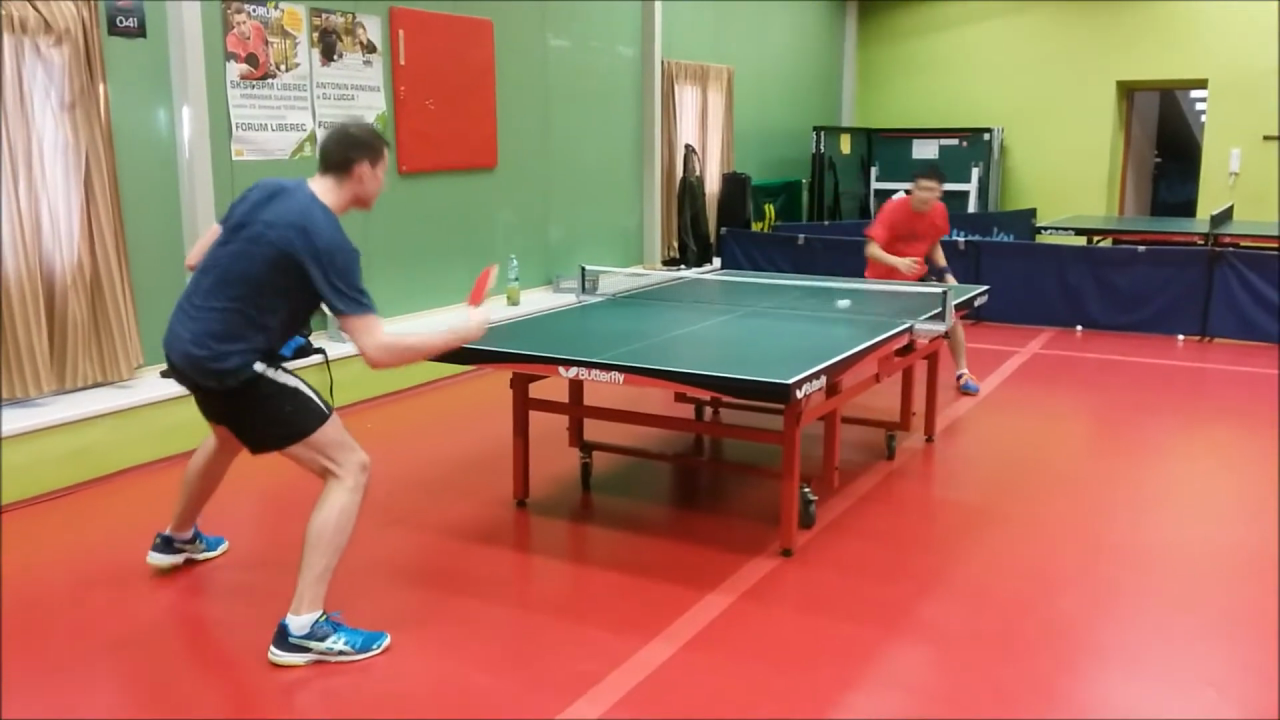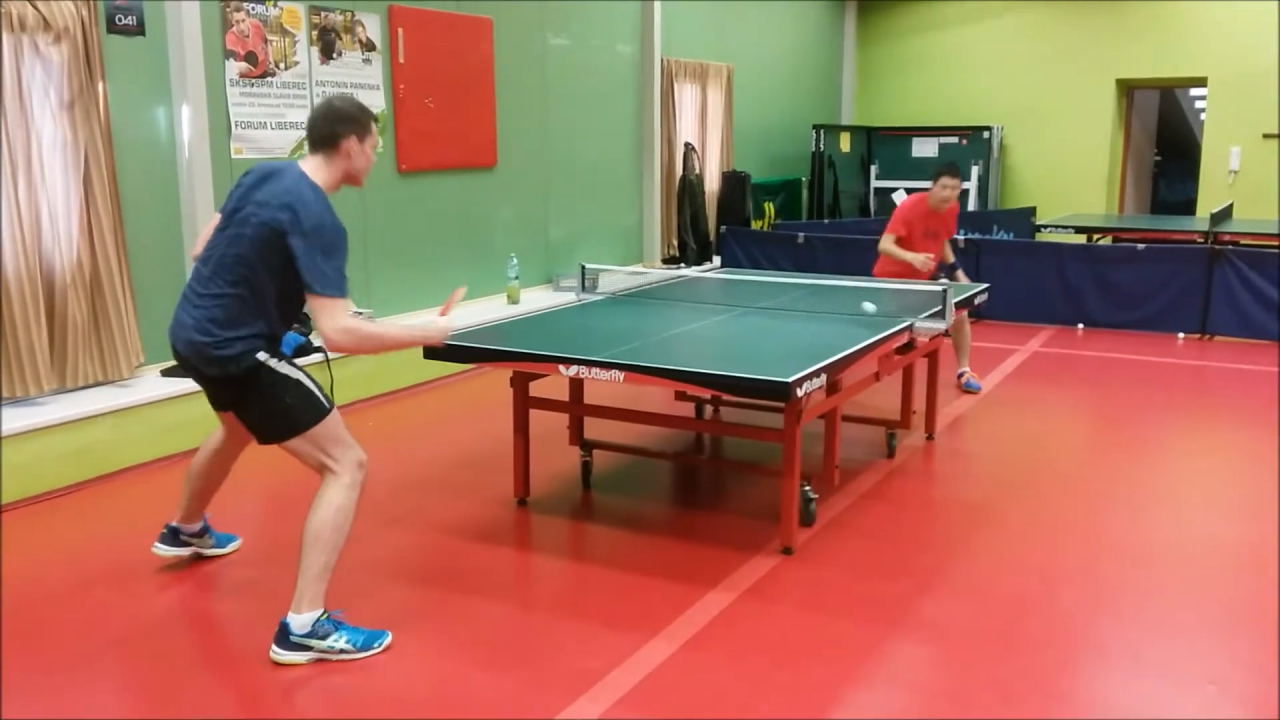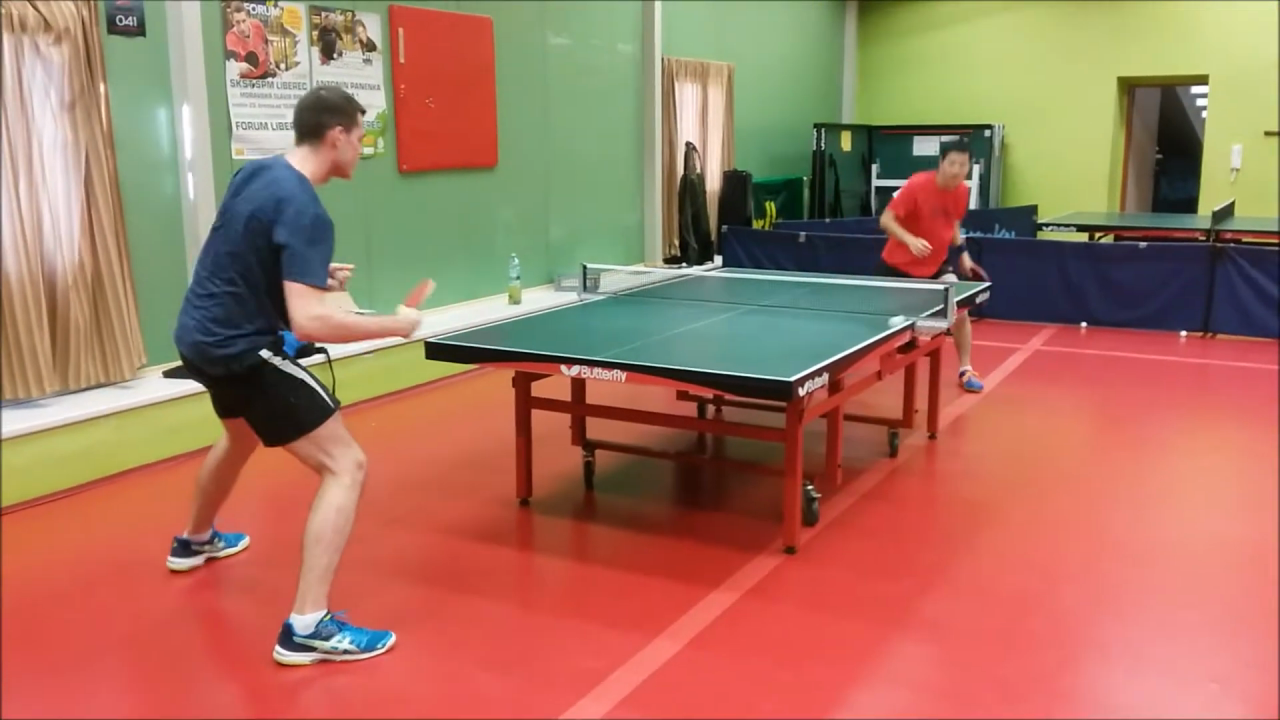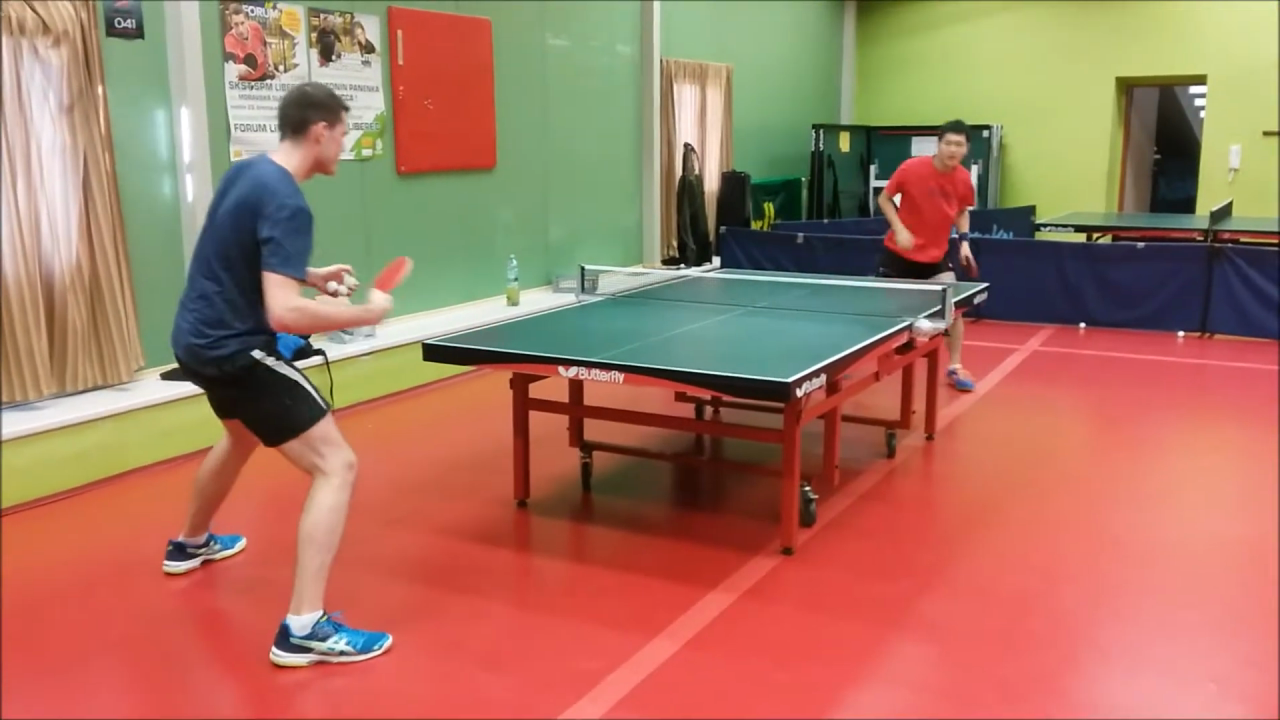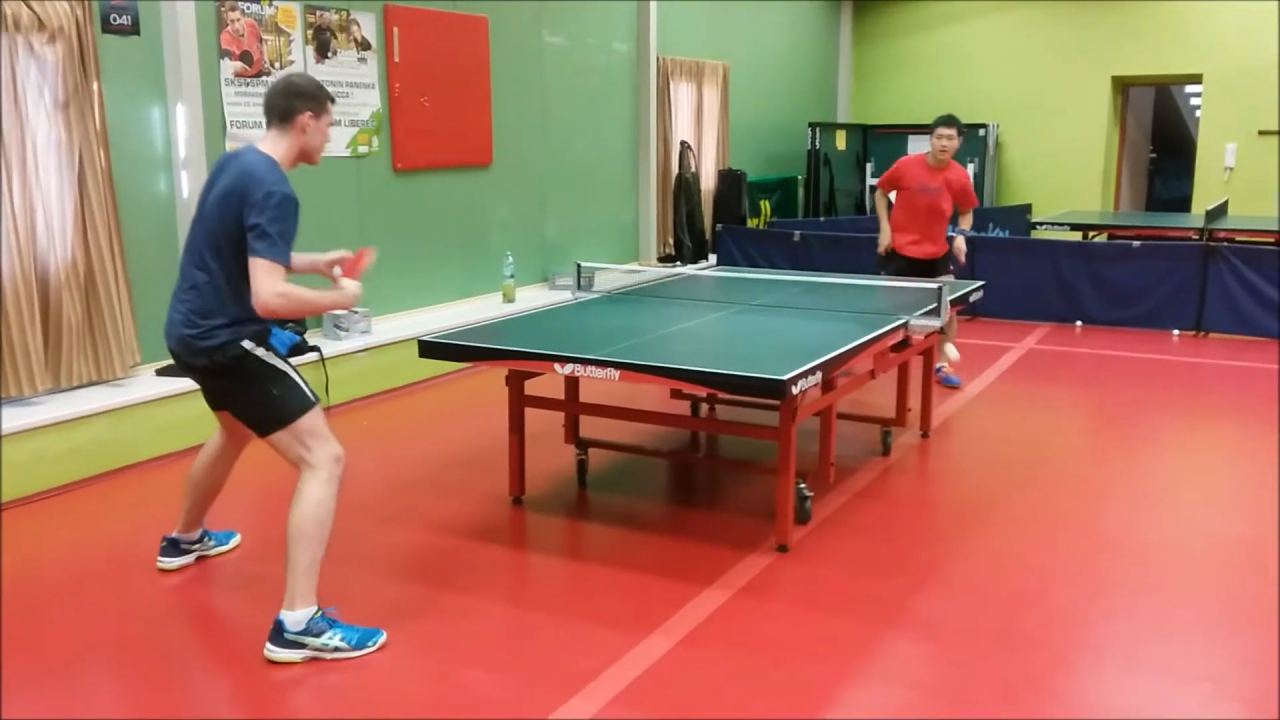
dt=0.1s
person 1, frame 1
left shoulder: (266, 190)
right shoulder: (329, 244)
left elbow: (197, 259)
right elbow: (379, 351)
right wrist: (467, 330)
left hip: (185, 344)
right hip: (228, 364)
left knee: (230, 435)
right knee: (349, 468)
left ankle: (176, 538)
right ankle: (301, 628)
person 1, frame 2
left shoulder: (262, 174)
right shoulder: (319, 222)
left elbow: (203, 249)
right elbow: (337, 334)
right wrist: (426, 333)
left hip: (192, 333)
right hip: (235, 351)
left knee: (235, 432)
right knee: (345, 465)
left ankle: (183, 530)
right ankle: (302, 626)
person 1, frame 3
left shoulder: (254, 171)
right shoulder: (304, 212)
right elbow: (309, 322)
left wrist: (309, 274)
right wrist: (397, 324)
left hip: (198, 336)
right hip: (240, 350)
left knee: (242, 438)
right knee: (345, 465)
left ankle: (195, 540)
right ankle: (306, 627)
person 1, frame 4
left shoulder: (245, 172)
right shoulder: (286, 204)
right elbow: (284, 314)
left wrist: (315, 275)
right wrist: (365, 312)
left hip: (196, 338)
right hip: (236, 349)
left knee: (242, 437)
right knee: (336, 465)
left ankle: (190, 543)
right ankle: (303, 627)
person 1, frame 5
left shoulder: (233, 163)
right shoulder: (273, 191)
right elbow: (270, 299)
left wrist: (315, 261)
right wrist: (340, 297)
left hip: (190, 330)
right hip: (227, 341)
left knee: (235, 431)
right knee: (323, 459)
left ankle: (183, 538)
right ankle: (297, 623)
person 2, frame 1
left shoulder: (939, 212)
right shoulder: (893, 209)
right elbow: (872, 250)
left wrist: (946, 272)
right wrist: (898, 262)
left hip: (918, 276)
right hip: (881, 277)
left ankle: (962, 373)
person 2, frame 2
left shoulder: (953, 210)
right shoulder: (911, 207)
right elbow: (884, 245)
left wrist: (955, 269)
right wrist: (912, 258)
left hip: (928, 275)
right hip: (891, 277)
left knee: (959, 314)
left ankle: (964, 371)
person 2, frame 3
left shoulder: (963, 192)
right shoulder: (916, 185)
right elbow: (886, 220)
left wrist: (962, 252)
right wrist: (910, 240)
left hip: (935, 265)
right hip: (899, 264)
left knee: (961, 312)
left ankle: (965, 369)
person 2, frame 4
left shoulder: (964, 179)
right shoulder: (912, 168)
right elbow: (884, 197)
left wrist: (964, 240)
right wrist: (898, 228)
left hip: (936, 254)
right hip: (900, 252)
left ankle: (955, 368)
person 2, frame 5
left shoulder: (960, 177)
right shoulder: (906, 165)
left elbow: (966, 213)
right elbow: (880, 192)
left wrist: (960, 235)
right wrist: (885, 227)
left hip: (936, 254)
right hip: (899, 250)
left ankle: (942, 366)
